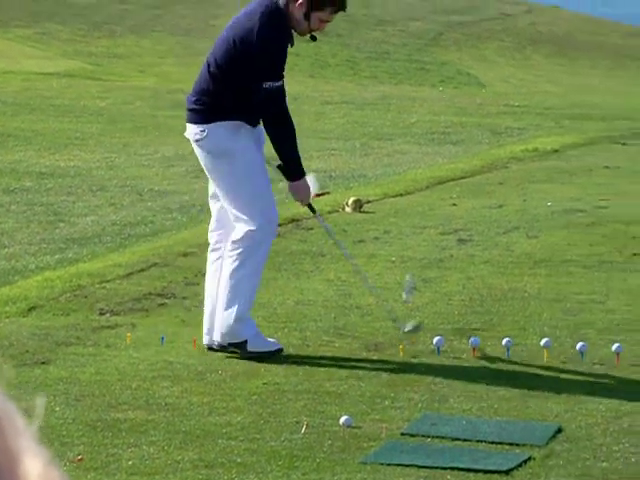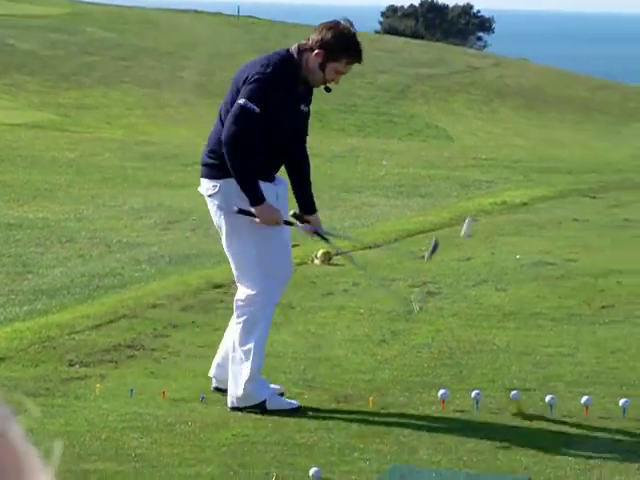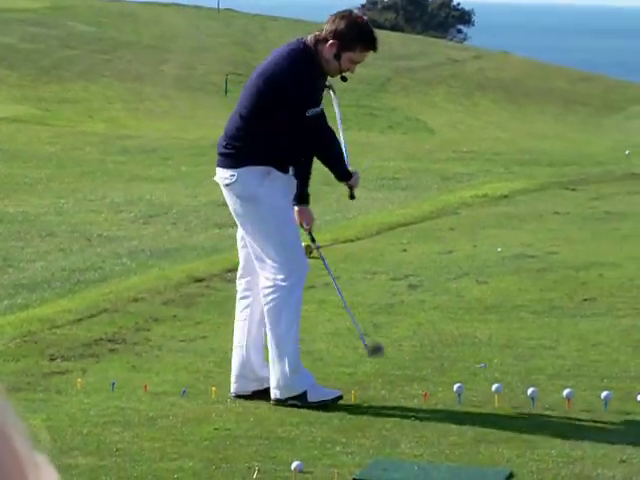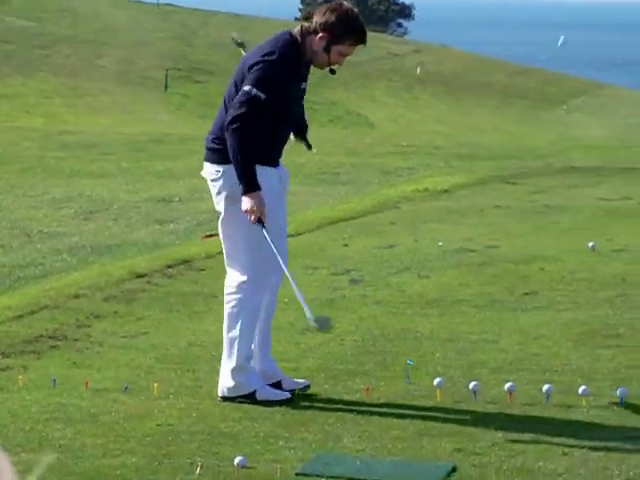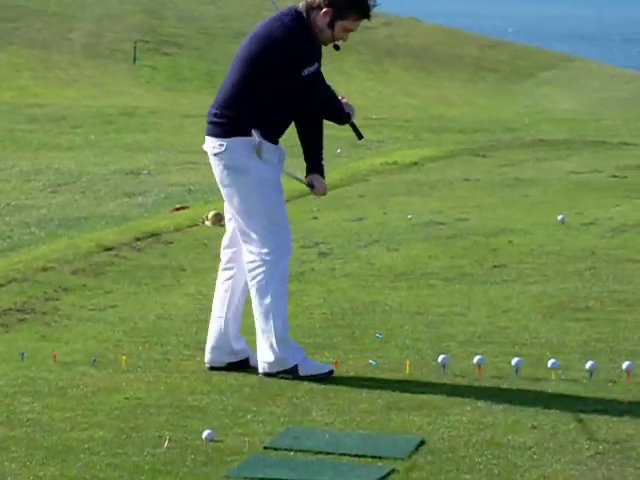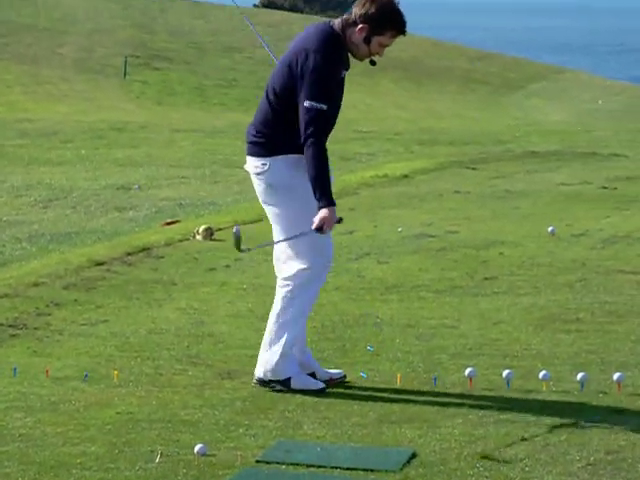
dt=0.7s
person 1, frame 1
right shoulder: (265, 32)
right elbow: (274, 110)
right wrist: (295, 175)
left hip: (229, 124)
right hip: (219, 127)
left knee: (229, 227)
right knee: (259, 221)
left ankle: (222, 326)
right ankle: (232, 327)
person 1, frame 2
left shoulder: (301, 85)
right shoulder: (269, 75)
left elbow: (296, 148)
right elbow: (234, 138)
left wrist: (309, 208)
right wrist: (255, 200)
left hip: (265, 182)
right hip: (233, 186)
left knee: (275, 277)
right knee: (258, 284)
left ankle: (228, 368)
right ankle: (247, 390)
person 1, frame 3
left shoulder: (303, 64)
right shoulder: (295, 71)
left elbow: (307, 137)
right elbow: (318, 137)
left wrist: (302, 198)
right wrist: (346, 175)
left hip: (260, 171)
right hip: (250, 173)
left knee: (258, 274)
right knee: (286, 270)
left ankle: (249, 377)
right ankle: (288, 382)
person 1, frame 4
left shoulder: (296, 59)
right shoulder: (274, 61)
right elbow: (239, 122)
left wrist: (302, 134)
right wrist: (250, 190)
left hip: (264, 168)
right hip: (237, 170)
left knee: (269, 268)
right knee: (250, 272)
left ankle: (261, 370)
right ankle: (237, 380)
person 1, frame 5
left shoulder: (302, 35)
right shoulder: (287, 35)
left elbow: (307, 105)
right elbow: (319, 97)
left wrist: (315, 168)
right wrist: (345, 113)
left hip: (250, 143)
right hip: (240, 144)
left knee: (242, 247)
right knee: (270, 246)
left ankle: (223, 348)
right ankle: (277, 355)
person 1, frame 6
left shoulder: (327, 38)
right shoulder: (321, 55)
right elbow: (312, 133)
right wrist: (325, 204)
left hip: (289, 156)
right hip: (279, 160)
left knee: (299, 260)
right knee: (309, 260)
left ankle: (293, 360)
right ankle: (274, 365)
